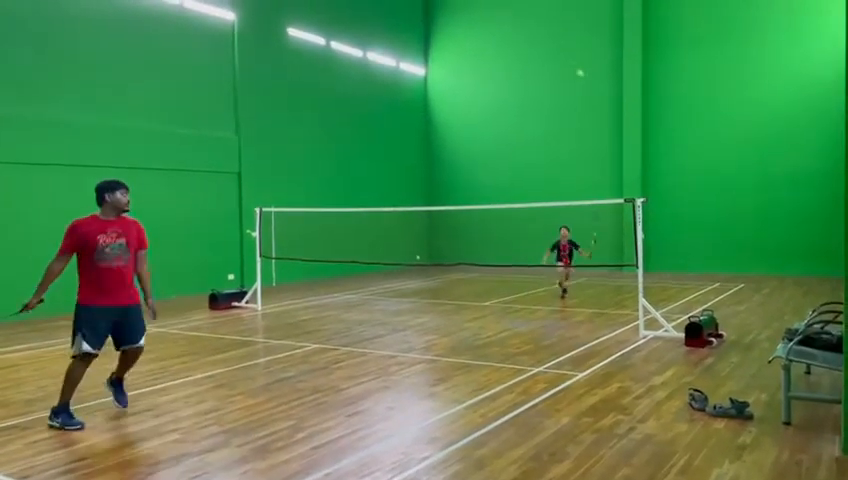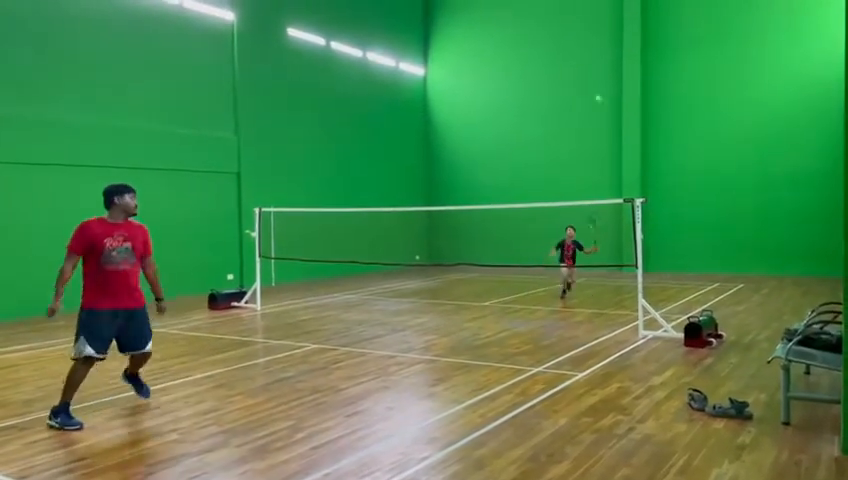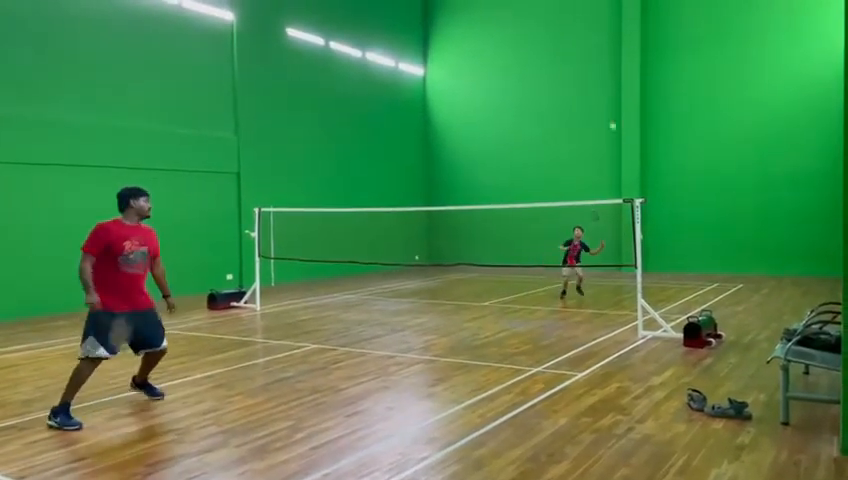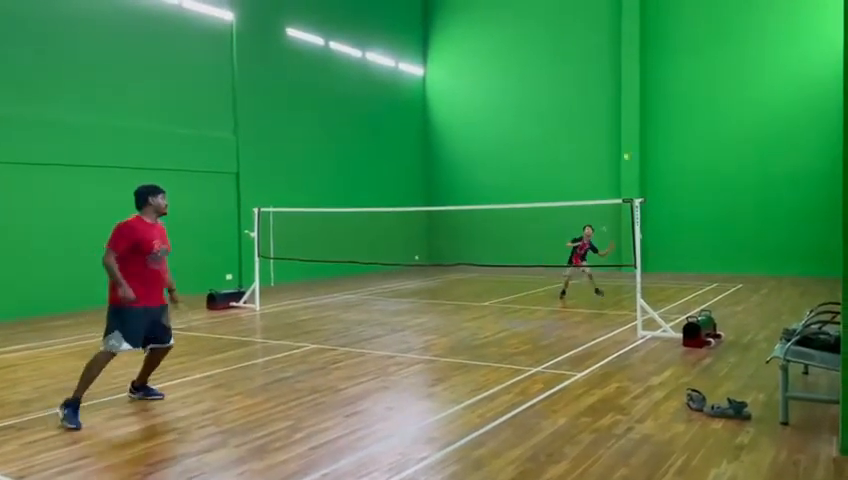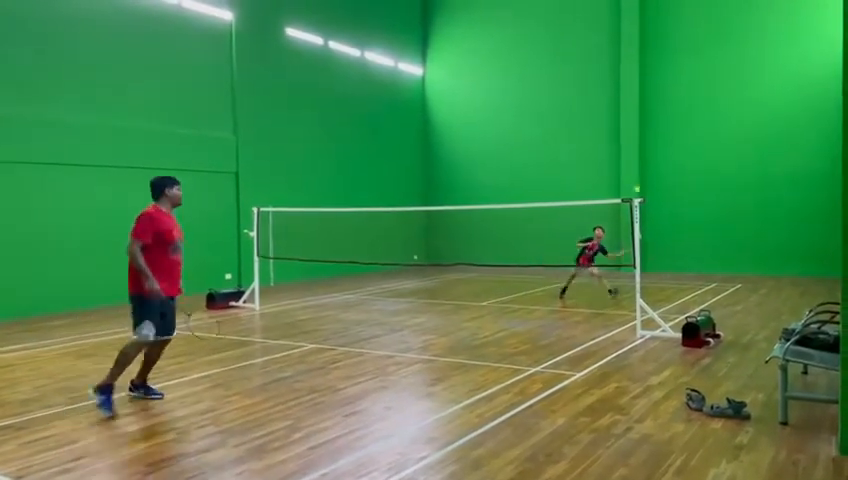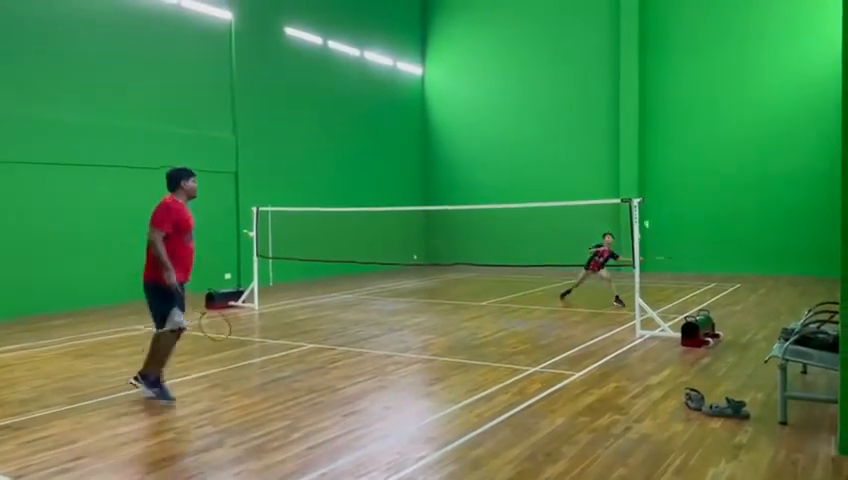
dt=0.1s
person 1, frame 1
left shoulder: (134, 227)
right shoulder: (80, 227)
left elbow: (141, 263)
right elbow: (59, 262)
left wrist: (148, 296)
right wrist: (38, 293)
left hip: (127, 303)
right hip: (92, 304)
left knee: (135, 347)
right knee: (84, 355)
left ankle: (116, 380)
right ankle: (60, 411)
person 1, frame 2
left shoulder: (140, 231)
right shoulder: (88, 229)
left elbow: (148, 266)
right elbow: (69, 264)
left wrist: (160, 298)
right wrist: (57, 297)
left hip: (133, 306)
right hip: (98, 308)
left knee: (143, 351)
right knee: (87, 357)
left ankle: (131, 374)
right ankle: (60, 411)
person 1, frame 3
left shoulder: (149, 233)
right shoulder: (105, 230)
left elbow: (157, 266)
right elbow: (85, 263)
left wrist: (167, 296)
right wrist: (90, 291)
left hip: (142, 306)
right hip: (108, 308)
left knee: (158, 348)
right knee: (92, 357)
left ankle: (140, 381)
right ankle: (61, 410)
person 1, frame 4
left shoulder: (160, 228)
right shoulder: (129, 227)
right elbow: (109, 258)
left wrist: (172, 290)
right wrist: (122, 285)
left hip: (156, 302)
right hip: (128, 304)
left knee: (164, 345)
right knee: (110, 351)
left ankle: (139, 386)
right ankle: (72, 404)
person 1, frame 5
left shoulder: (168, 217)
right shoulder: (150, 216)
right elbow: (133, 250)
left wrist: (176, 282)
right wrist: (150, 279)
left hip: (166, 291)
right hip: (149, 292)
left knee: (163, 338)
right knee: (143, 340)
left ankle: (139, 384)
right ankle: (104, 388)
person 1, frame 6
left shoulder: (180, 207)
right shoulder: (168, 206)
right elbow: (154, 239)
left wrist: (172, 271)
right wrist: (167, 269)
left hip: (174, 280)
right hip: (163, 280)
left knee: (174, 328)
right knee: (173, 327)
left ankle: (147, 376)
right ankle: (150, 378)
